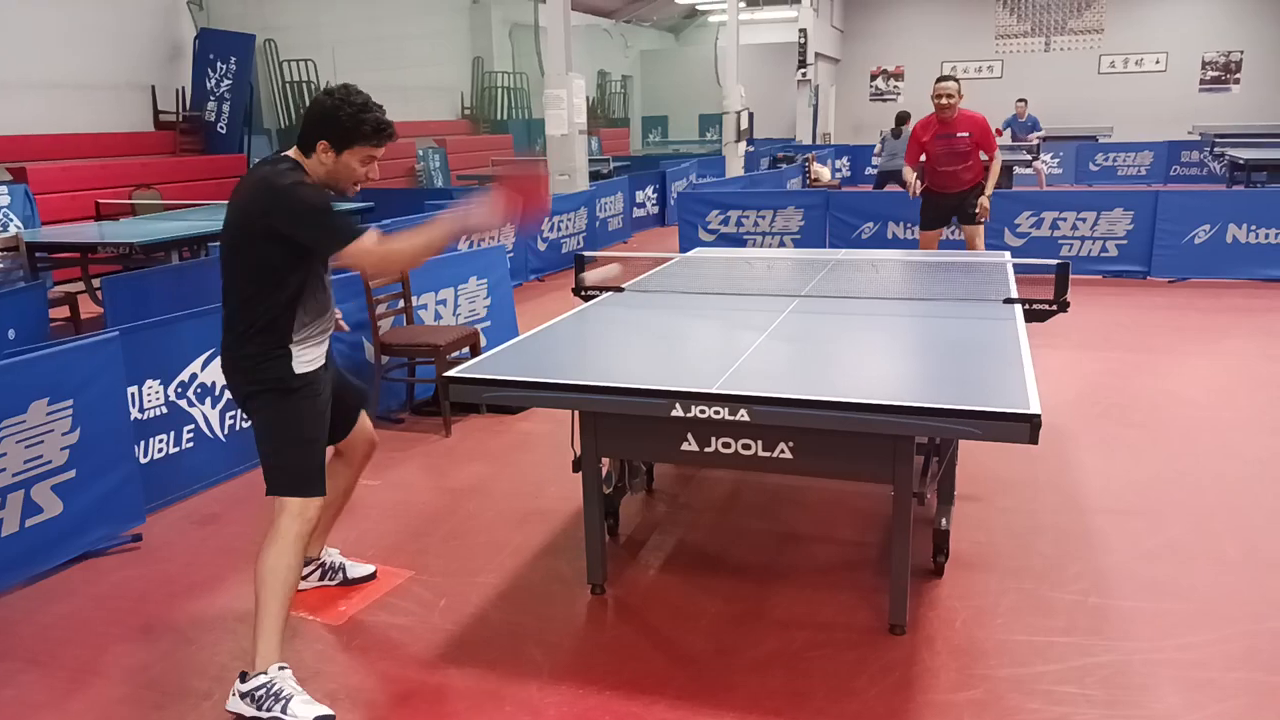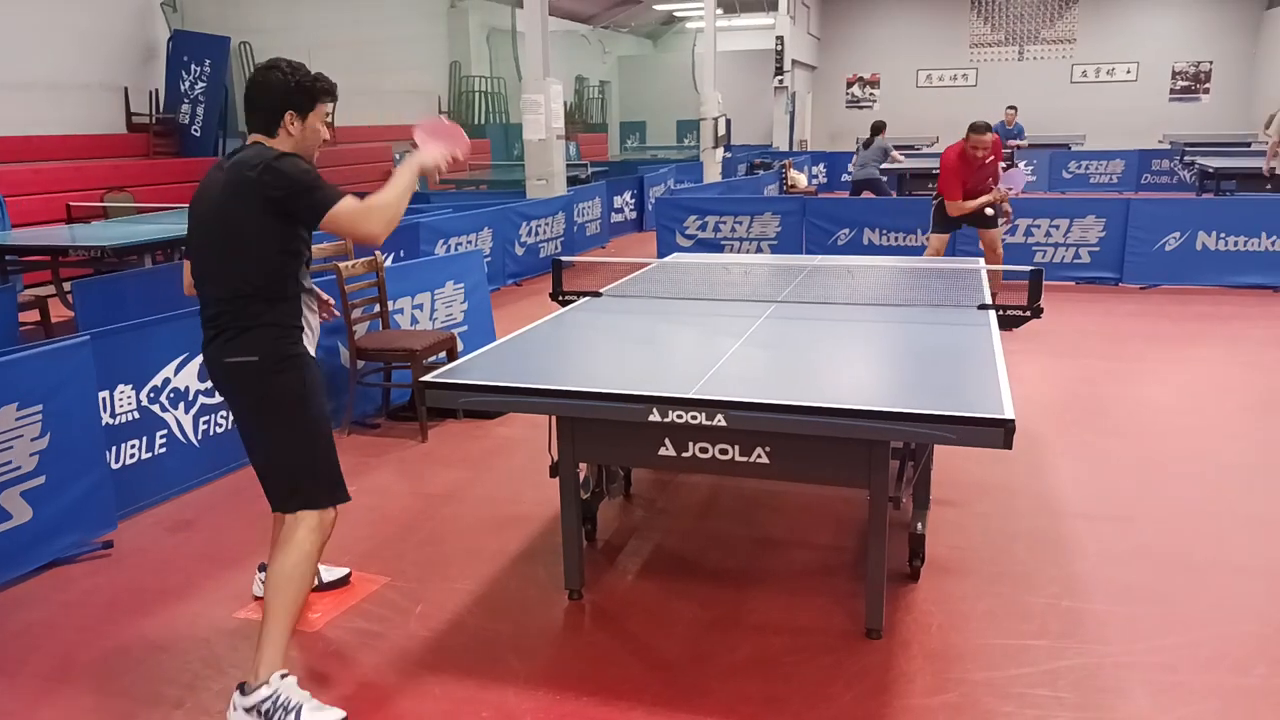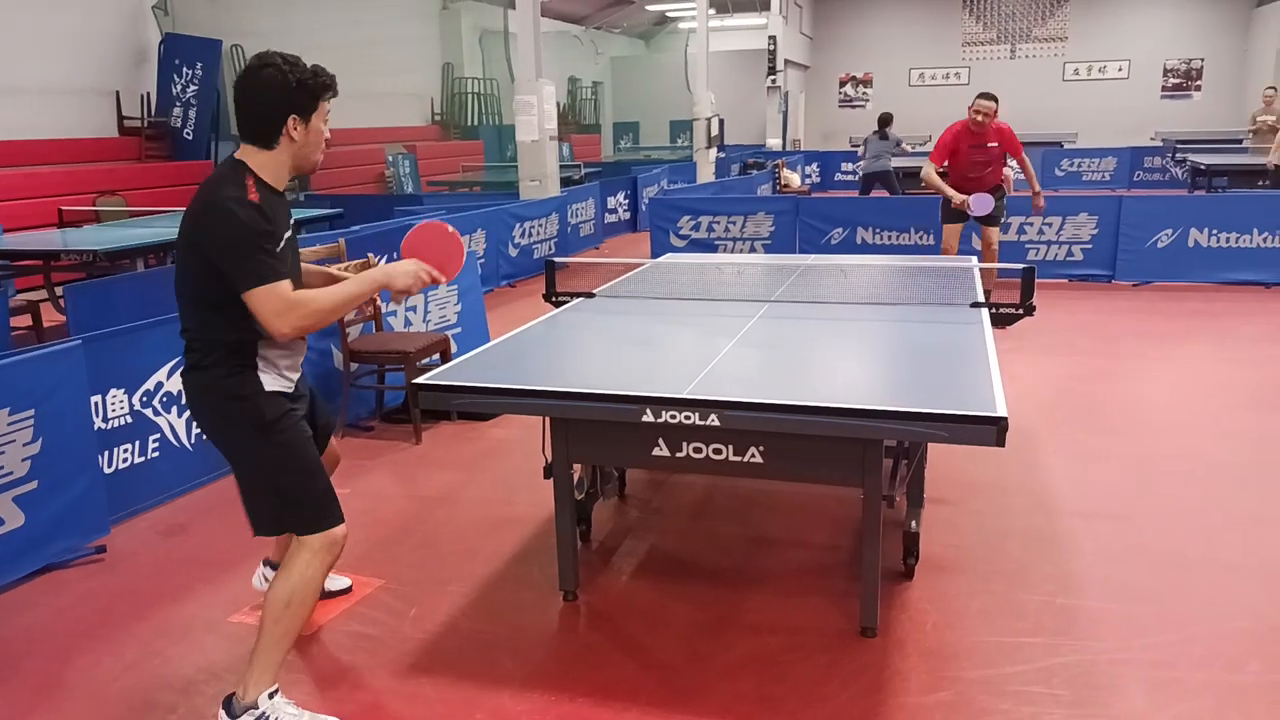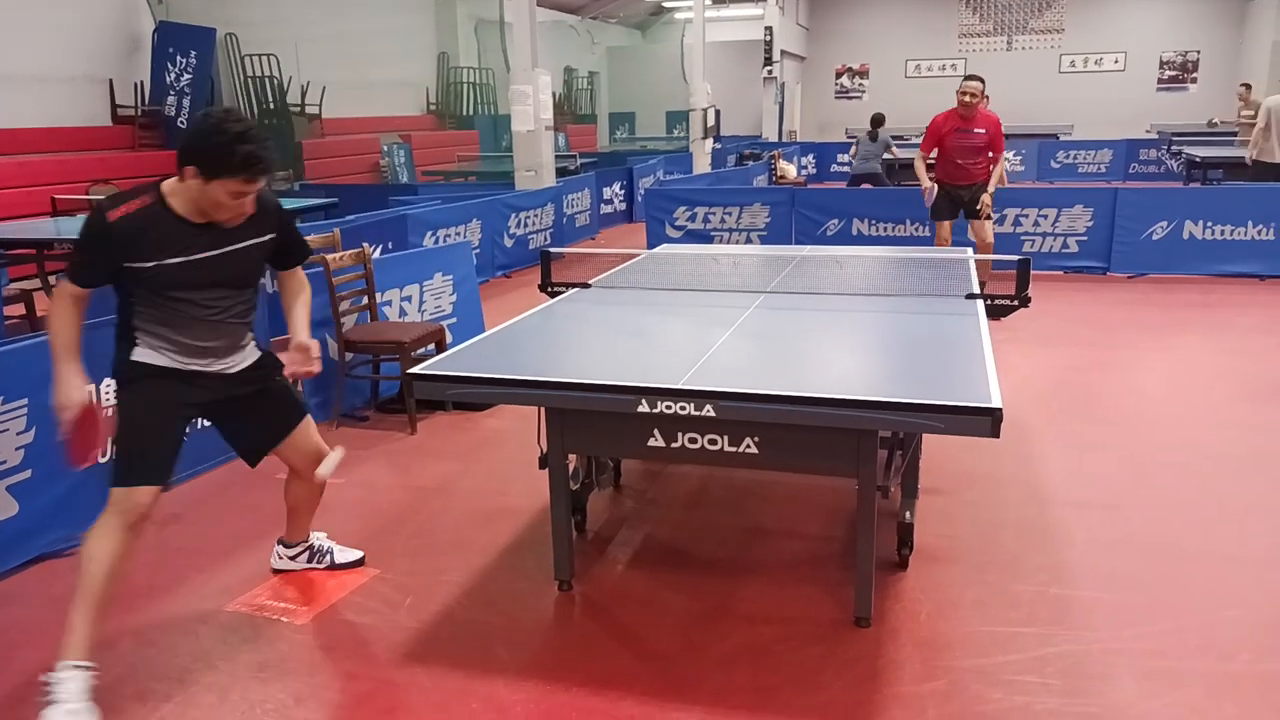
dt=0.5s
person 1, frame 1
left shoulder: (277, 179)
right shoulder: (289, 200)
right elbow: (376, 258)
right wrist: (465, 221)
left hip: (301, 355)
right hip: (273, 369)
left knee: (359, 442)
right knee: (297, 505)
left ankle: (312, 560)
person 1, frame 2
left shoulder: (221, 178)
right shoulder: (276, 168)
left elbow: (193, 279)
right elbow: (370, 223)
right wrist: (417, 161)
left hip: (234, 357)
right hip: (270, 362)
left knee: (292, 474)
right knee: (313, 513)
left ankle: (282, 572)
person 1, frame 3
left shoulder: (251, 189)
right shoulder: (235, 205)
right elbow: (284, 318)
left wrist: (329, 278)
right wrist: (381, 278)
left hip: (265, 382)
right hip: (242, 393)
left knee: (323, 457)
right knee: (323, 534)
left ankle: (281, 571)
person 1, frame 4
left shoulder: (264, 212)
right shoulder: (118, 222)
left elbow: (292, 271)
right elbow: (67, 297)
left wrist: (299, 332)
right wrist: (69, 374)
left hip: (239, 366)
right hip: (155, 374)
left knee: (311, 456)
right knee: (130, 506)
left ankle: (295, 546)
person 2, frame 1
left shoulder: (977, 122)
right shoulder: (921, 128)
left elbow: (995, 158)
right elbow: (908, 165)
left wrist: (987, 194)
right wrist: (912, 180)
left hip: (971, 192)
right hip: (935, 194)
left knee: (976, 247)
right knee: (926, 251)
person 2, frame 2
left shoulder: (995, 141)
right shoulder: (951, 161)
right elbow: (953, 210)
left wrist: (1001, 201)
right wrist: (990, 197)
left hip: (982, 198)
right hip: (950, 203)
left knee: (995, 249)
right knee: (934, 251)
person 2, frame 3
left shoulder: (1003, 132)
right shoulder: (954, 133)
left elbow: (1022, 159)
right elbow: (927, 172)
left wrist: (1036, 191)
right wrist: (951, 194)
left hip: (991, 193)
right hip: (959, 194)
left knee: (991, 246)
right knee: (948, 247)
left ankle: (986, 297)
person 2, frame 4
left shoulder: (992, 122)
right shoulder: (940, 121)
left elbow: (998, 160)
right elbow: (921, 157)
left wrist: (989, 191)
right wrist: (925, 181)
left hip: (978, 187)
right hip: (946, 187)
left knee: (986, 241)
right knee: (942, 242)
